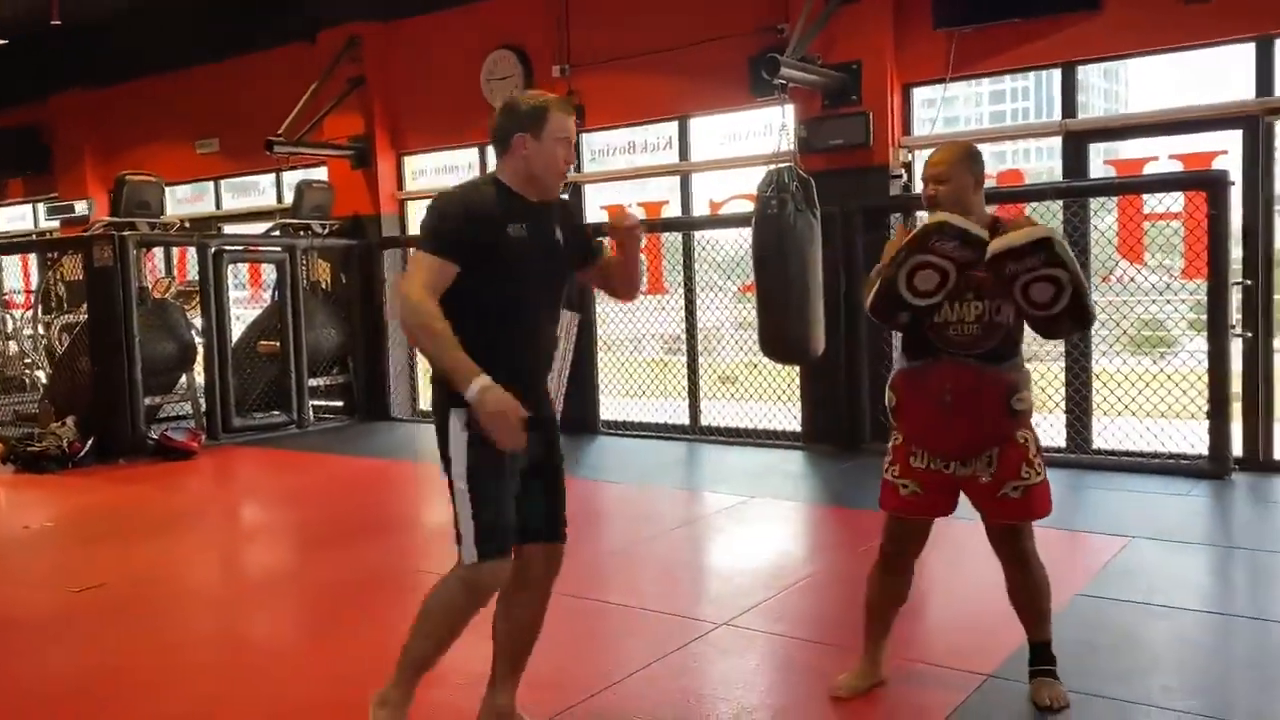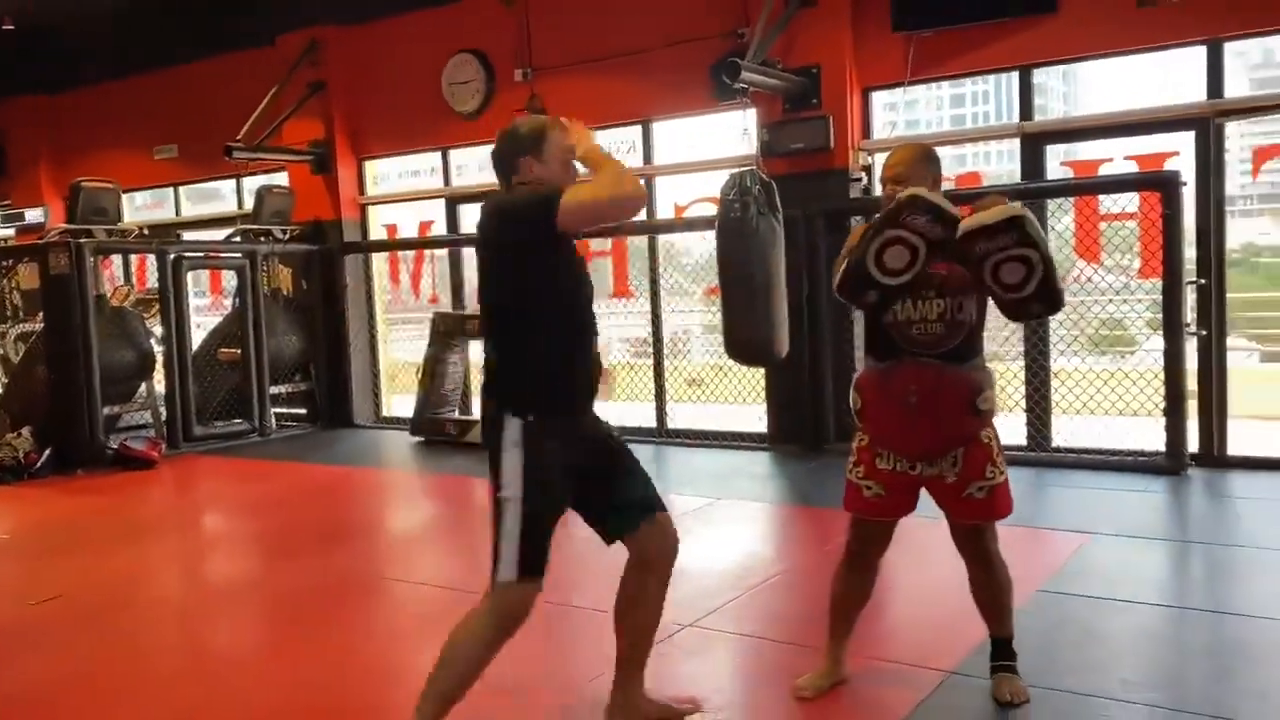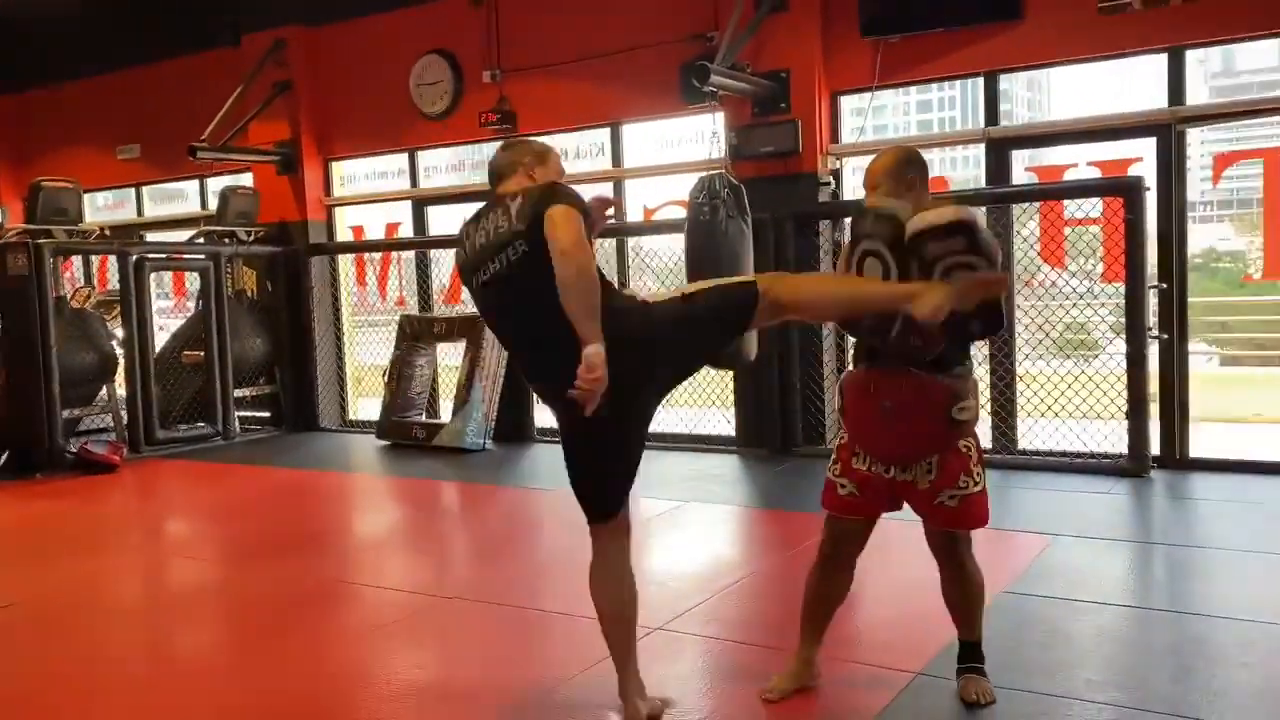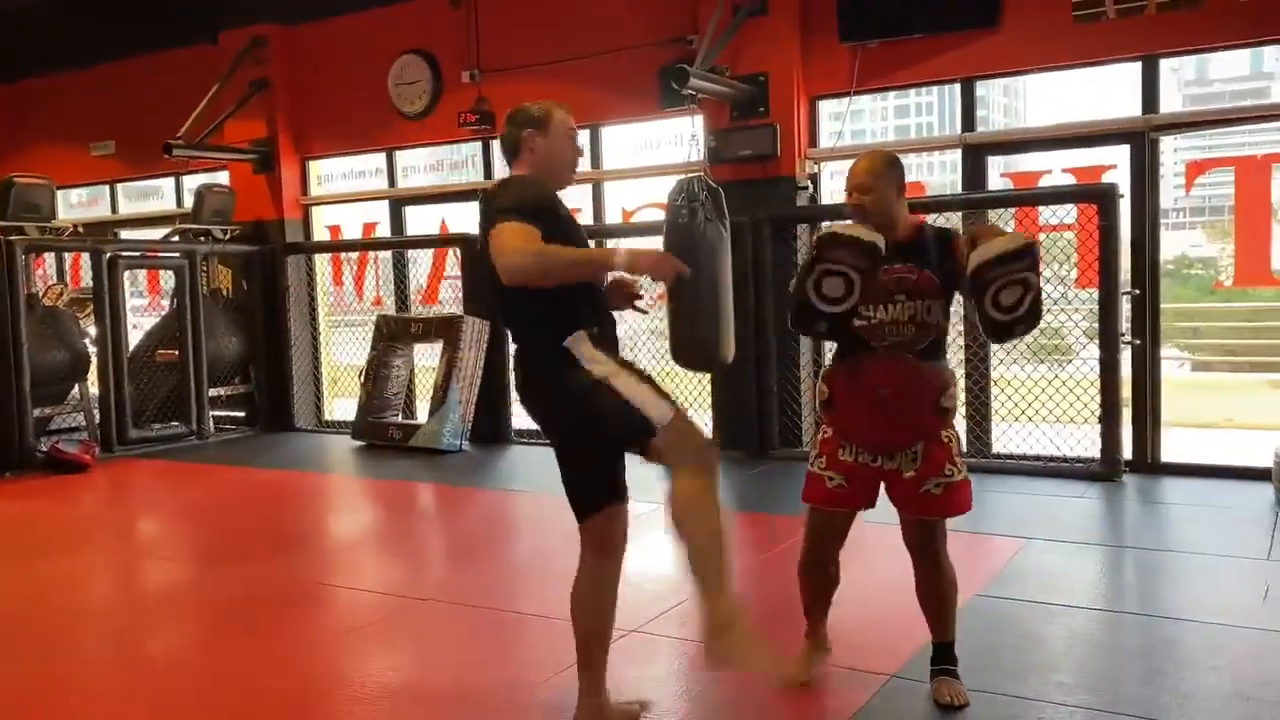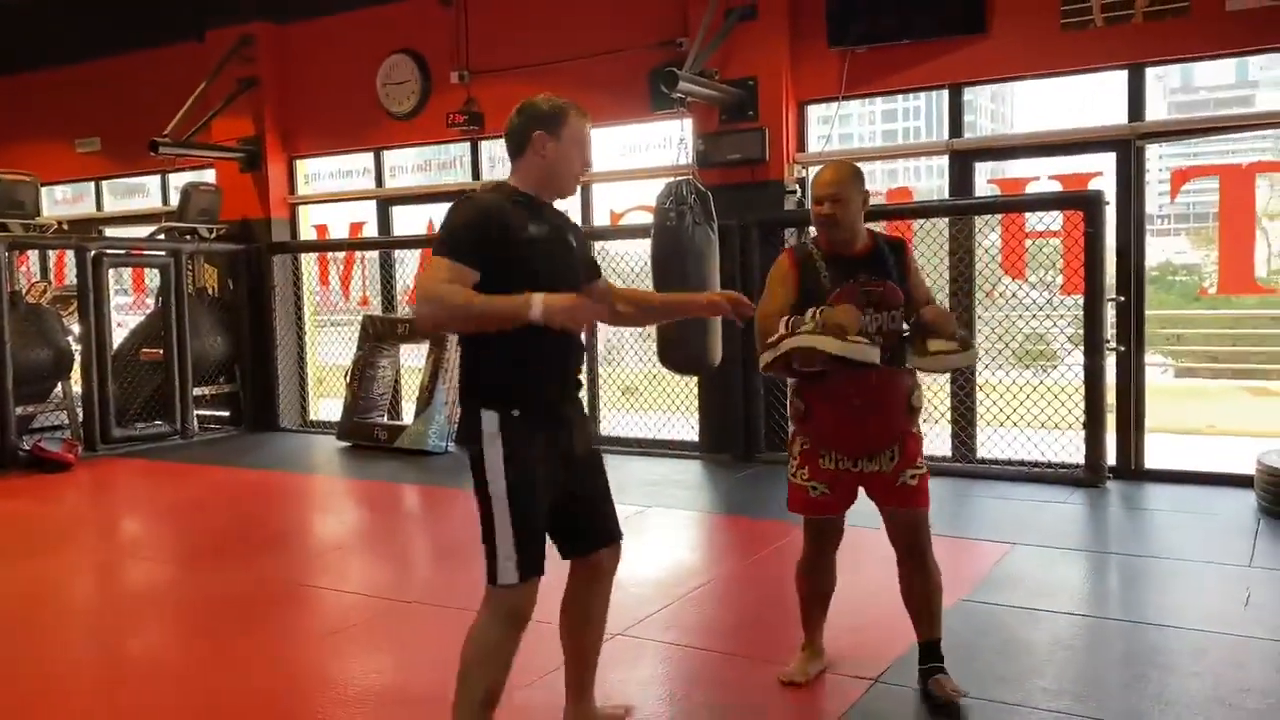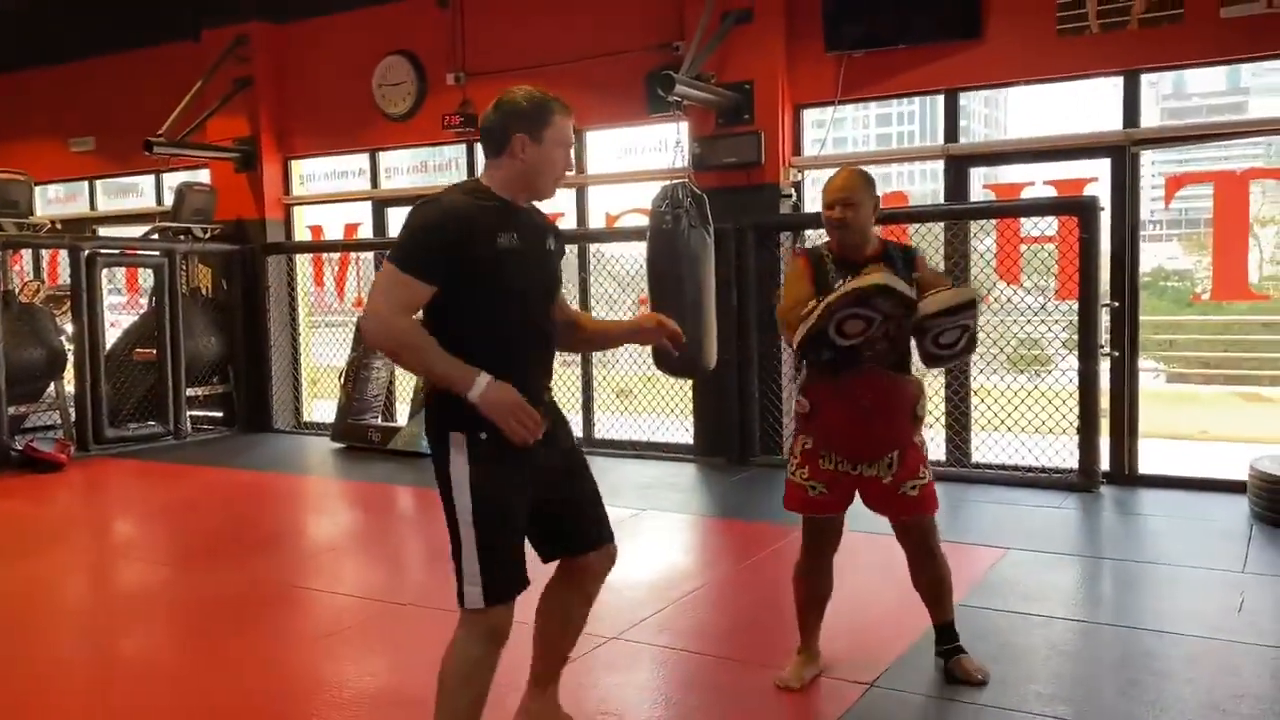
dt=0.3s
person 1, frame 1
left shoulder: (560, 212)
right shoulder: (466, 209)
left elbow: (623, 287)
right elbow: (415, 302)
left wrist: (626, 246)
right wrist: (478, 389)
left hip: (530, 410)
right hip: (474, 411)
left knee: (541, 557)
right knee: (486, 568)
person 1, frame 2
left shoulder: (536, 220)
right shoulder: (520, 209)
right elbow: (627, 195)
left wrist: (582, 365)
right wrist: (590, 147)
left hip: (573, 419)
right hip: (532, 426)
left knee: (658, 542)
right knee: (514, 598)
person 1, frame 3
left shoulder: (473, 236)
right shoulder: (548, 199)
right elbow: (572, 252)
right wrist: (595, 345)
left hip: (567, 388)
right hip: (624, 348)
left knee: (609, 535)
right knee: (771, 292)
right ankle: (917, 296)
person 1, frame 4
left shoulder: (533, 201)
right shoulder: (525, 195)
right elbow: (518, 265)
left wrist: (603, 293)
right wrist: (620, 259)
left hip: (551, 372)
right hip: (570, 351)
left knee: (605, 536)
right knee: (691, 450)
right ankle: (724, 620)
person 1, frame 5
left shoulder: (559, 226)
right shoulder: (484, 212)
left elbow: (613, 304)
right elbow: (430, 304)
left wrist: (697, 304)
right wrist: (535, 307)
left hip: (564, 417)
right hip: (506, 422)
left knee: (597, 557)
right knee: (513, 593)
person 1, frame 6
left shoulder: (540, 229)
right shoulder: (446, 218)
left elbow: (561, 326)
right elbow: (381, 321)
left wrist: (630, 329)
right wrist: (480, 387)
left hip: (538, 423)
right hip: (476, 438)
left knee: (590, 556)
right knee: (489, 613)
person 2, frame 1
left shoulder: (1014, 239)
right shoulder: (912, 240)
left elbow: (1068, 317)
right elbow: (881, 305)
left wrist: (1039, 249)
right wrist: (931, 247)
left hip: (997, 418)
right hip: (923, 417)
left knee: (1016, 545)
right knee: (897, 545)
left ankle: (1043, 664)
right ankle: (870, 662)
person 2, frame 2
right shoulder: (872, 235)
right elbow: (848, 283)
left hip: (959, 415)
right hip: (886, 416)
left knee: (979, 543)
right knee: (862, 543)
left ankle: (1003, 659)
right ankle: (833, 660)
person 2, frame 3
left shoulder: (956, 239)
right shoulder: (866, 245)
left elbow: (984, 319)
right elbow: (845, 313)
left wrist: (958, 236)
right wrist: (876, 243)
left hip: (942, 422)
right hip: (869, 418)
left knee: (953, 548)
right knee: (837, 546)
left ankle: (971, 661)
right ankle: (802, 662)
person 2, frame 4
left shoulder: (946, 245)
left hip: (922, 417)
right hip: (849, 416)
left knee: (928, 544)
right knee: (820, 536)
left ankle: (945, 662)
right ankle: (815, 641)
person 2, frame 5
left shoulder: (895, 254)
right shoulder: (795, 262)
left elbow: (923, 307)
right elbow: (764, 334)
left wrist: (938, 324)
right wrist: (821, 319)
left hip: (890, 417)
right hip: (821, 422)
left knee: (914, 541)
right knee: (819, 541)
left ankle: (931, 662)
right ankle: (812, 647)
person 2, frame 6
left shoulder: (906, 260)
right shoulder: (808, 264)
right elbow: (792, 326)
left wrist: (941, 296)
left hip: (894, 421)
right hip: (826, 424)
left knee: (922, 540)
right knee: (818, 541)
left ankle: (948, 643)
right ankle: (808, 651)
